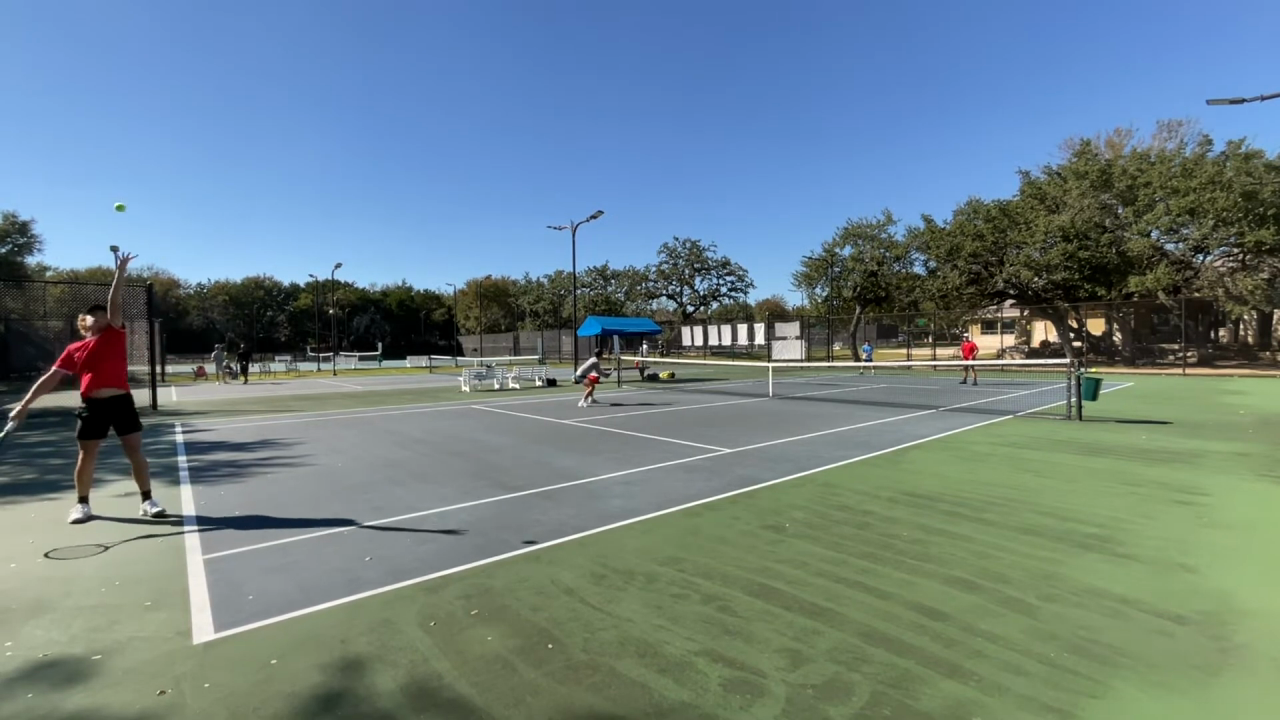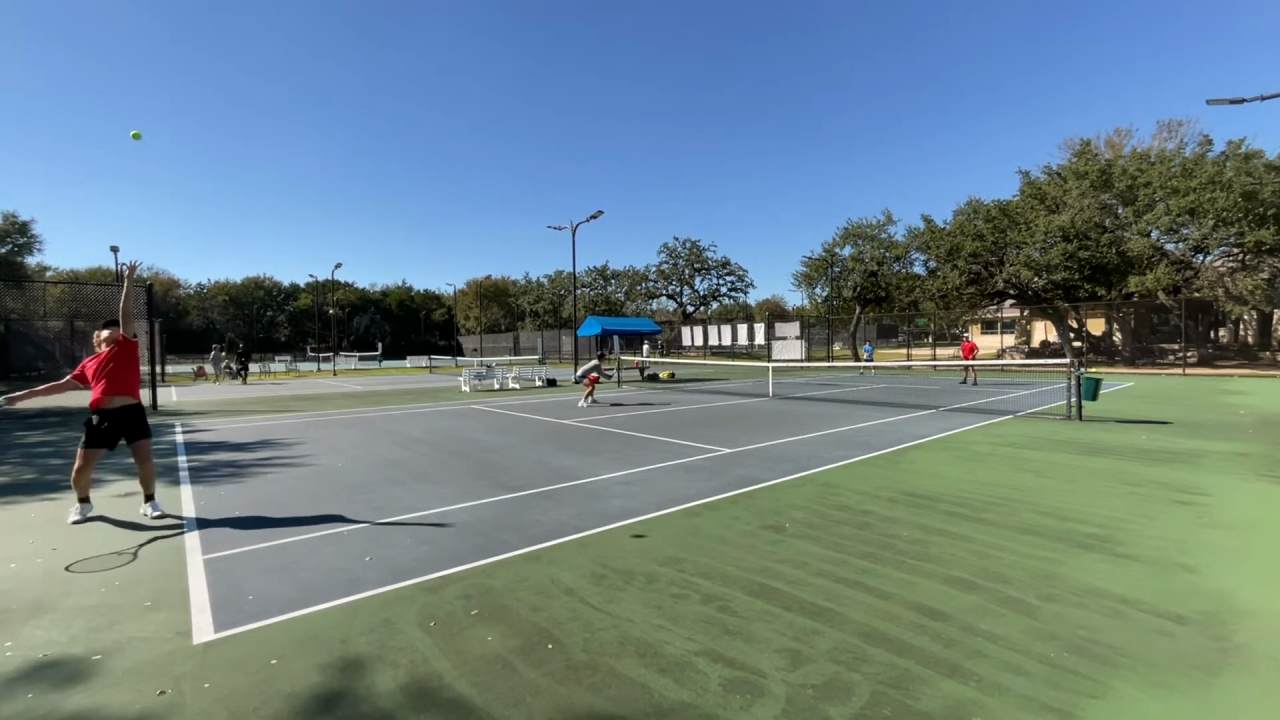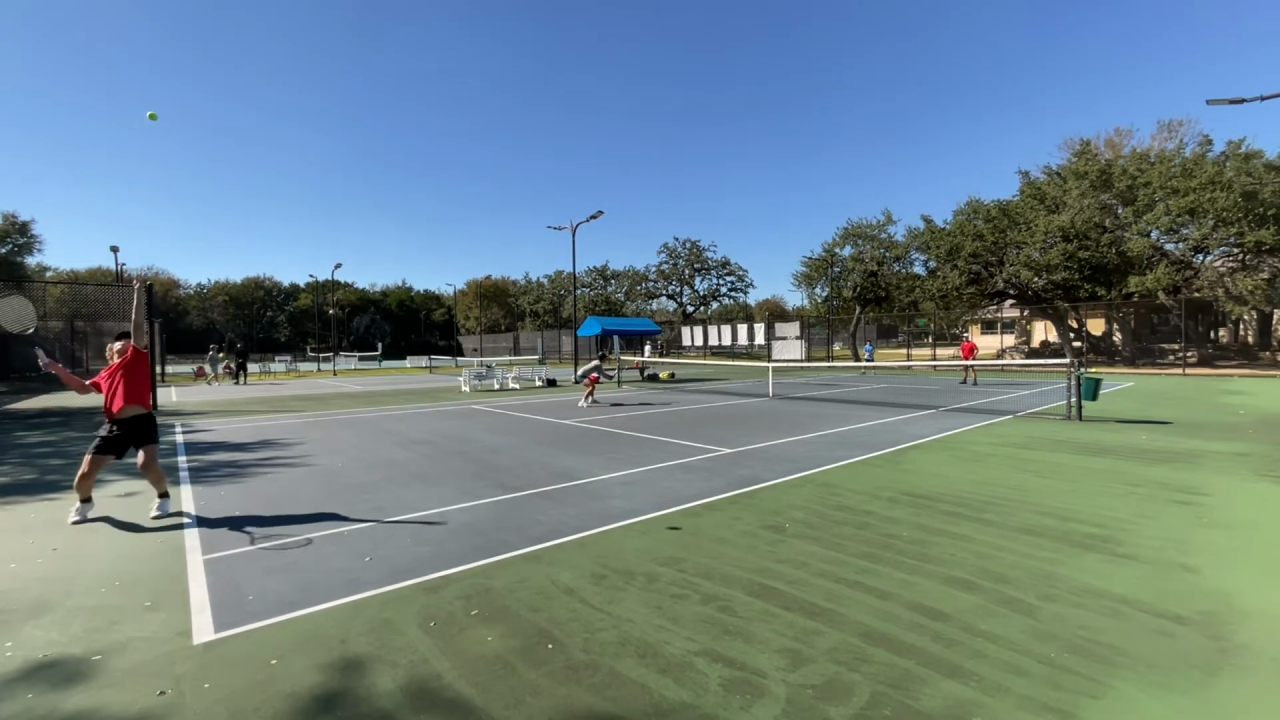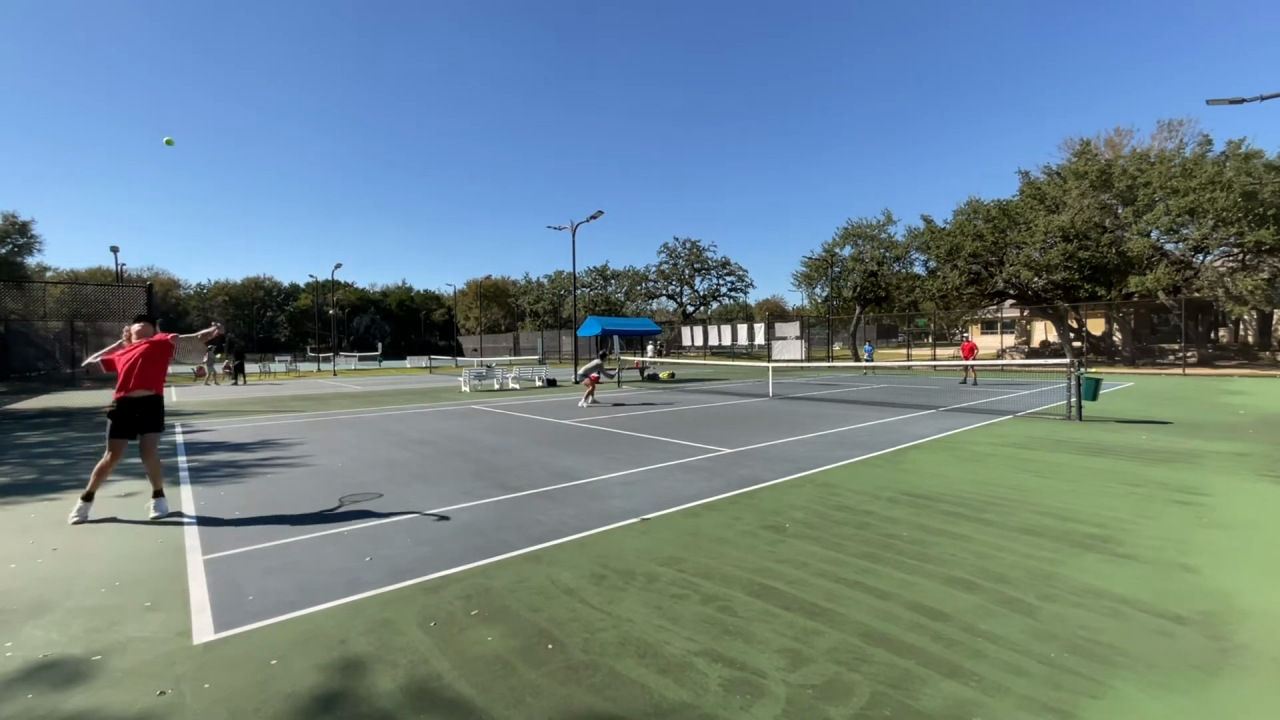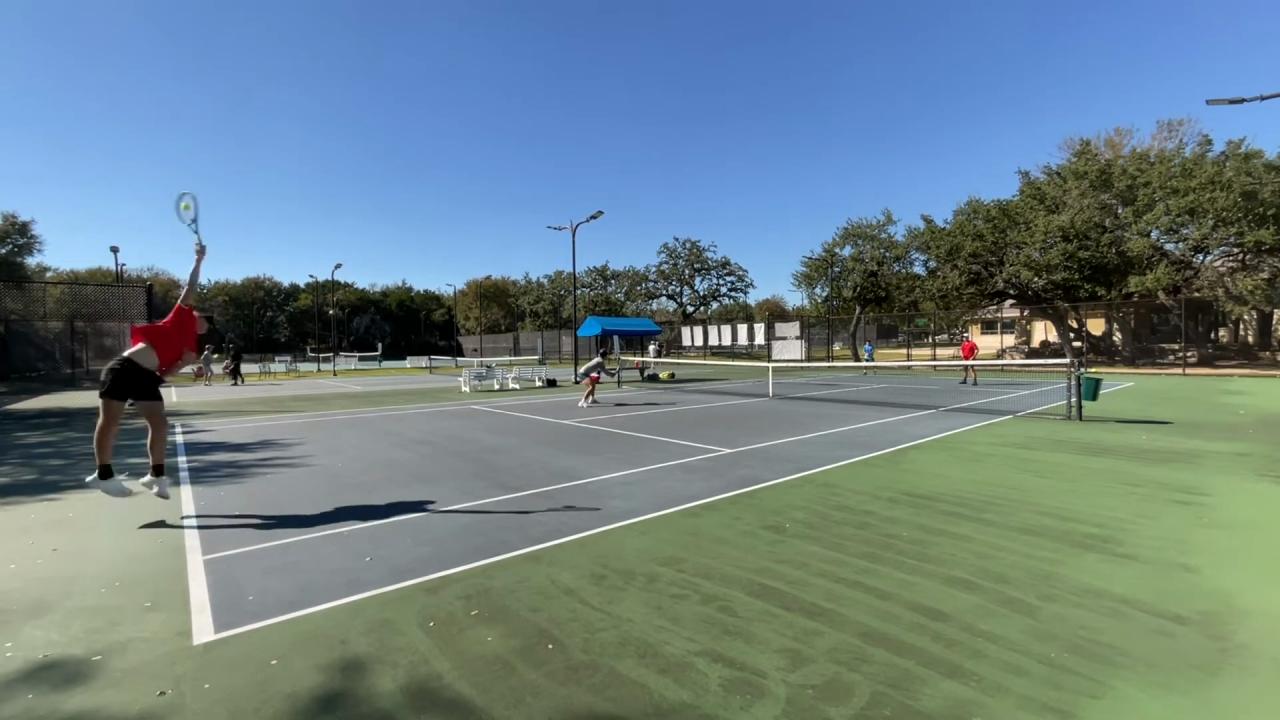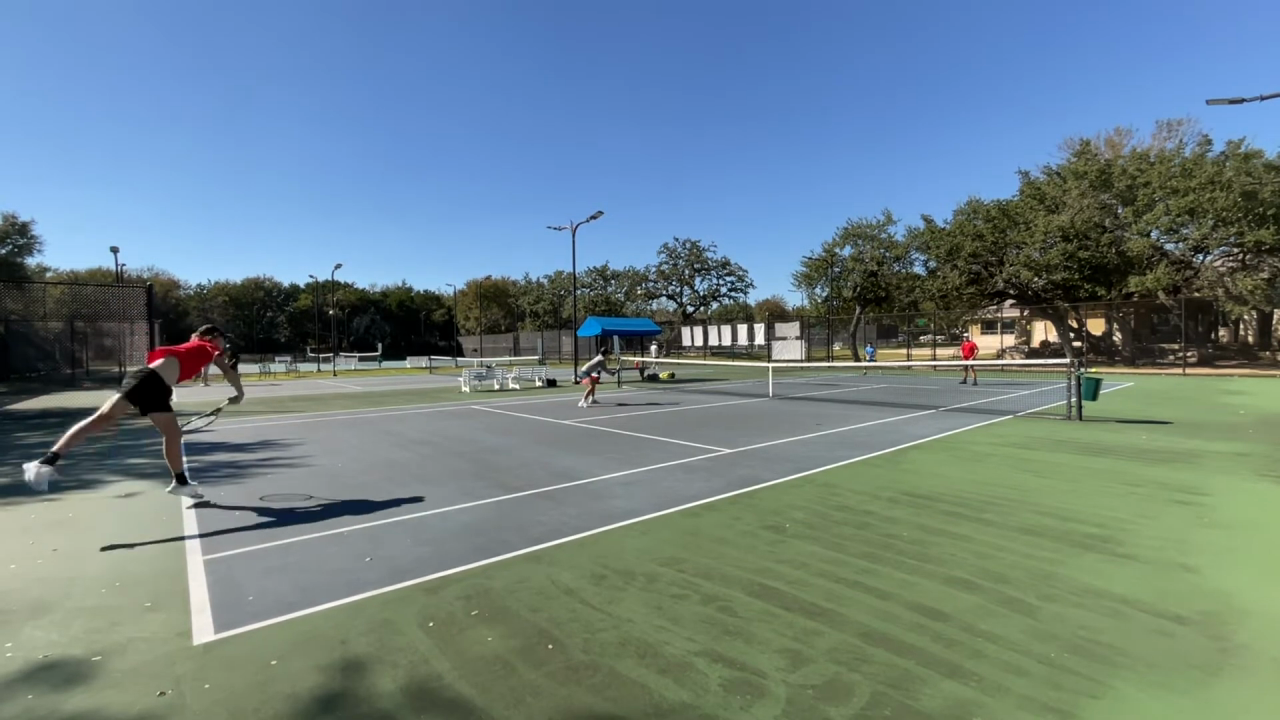
dt=0.2s
person 1, frame 1
left shoulder: (114, 333)
right shoulder: (75, 350)
left elbow: (113, 304)
right elbow: (51, 378)
left wrist: (120, 272)
right wrist: (25, 404)
left hip: (121, 401)
right hip: (93, 407)
left knee: (135, 453)
right knee: (87, 456)
left ankle: (147, 501)
right ankle: (82, 503)
person 1, frame 2
left shoulder: (126, 346)
right shoulder: (89, 364)
left elbow: (126, 313)
right elbow: (63, 384)
left wrist: (129, 279)
right wrist: (23, 395)
left hip: (131, 413)
right hip: (101, 417)
left knee: (144, 462)
right knee: (81, 469)
left ankle: (149, 501)
right ankle: (83, 503)
person 1, frame 3
left shoulder: (137, 357)
right shoulder: (104, 375)
left elbow: (138, 325)
right elbow: (83, 388)
left wrist: (139, 293)
right wrist: (58, 369)
left hip: (141, 422)
right hip: (113, 426)
left knee: (148, 465)
right knee: (86, 473)
left ankle: (163, 498)
right ankle: (84, 503)
person 1, frame 4
left shoulder: (159, 342)
right shoulder: (118, 355)
left elbow: (183, 338)
right elbow: (91, 362)
left wrist: (208, 333)
right wrist: (120, 342)
left hip: (150, 403)
right hip: (122, 404)
left knee: (148, 454)
right knee: (112, 456)
left ankle: (158, 498)
right ankle: (85, 501)
person 1, frame 5
left shoulder: (191, 346)
right shoulder: (182, 319)
right elbow: (188, 290)
right wrist: (198, 260)
left hip: (145, 375)
right hip: (124, 367)
left knee: (160, 425)
right knee: (109, 421)
left ankle: (157, 476)
right ankle: (103, 474)
person 1, frame 6
left shoulder: (187, 351)
right shoulder: (204, 347)
right elbow: (225, 366)
right wrist: (239, 391)
left hip: (148, 383)
right hip: (152, 383)
left knee: (173, 433)
right knee: (101, 420)
left ankle: (180, 482)
